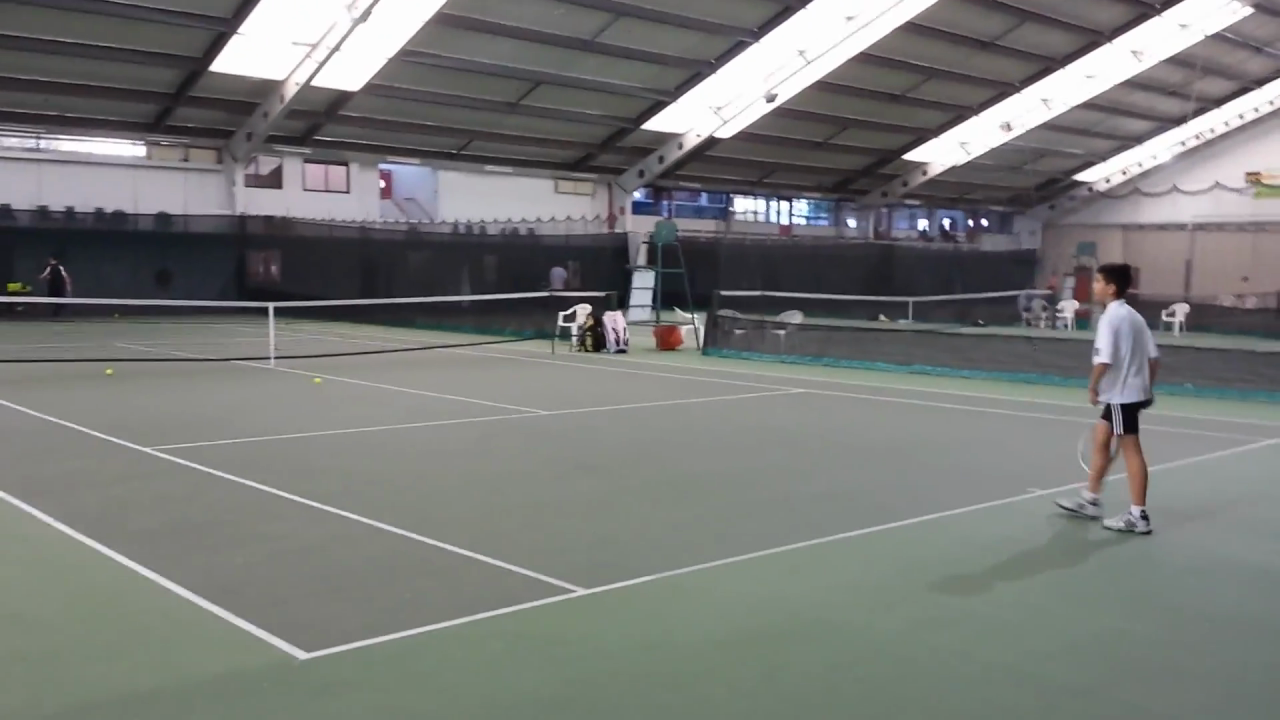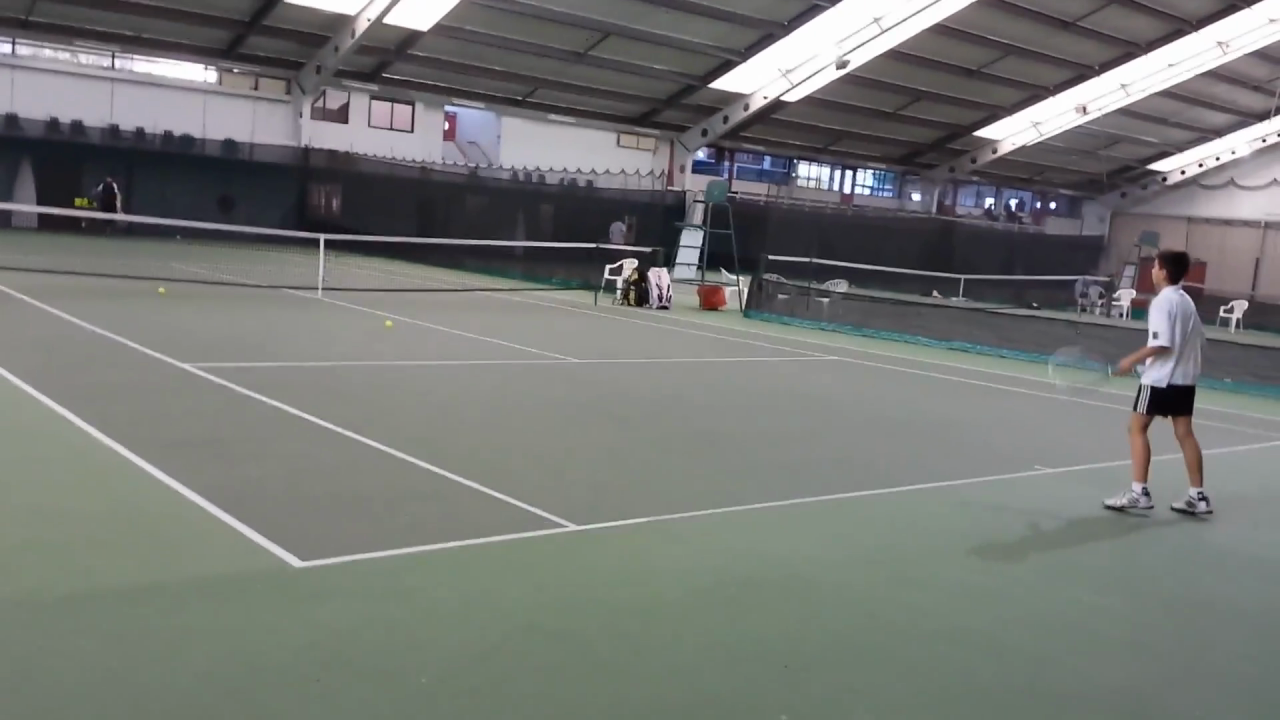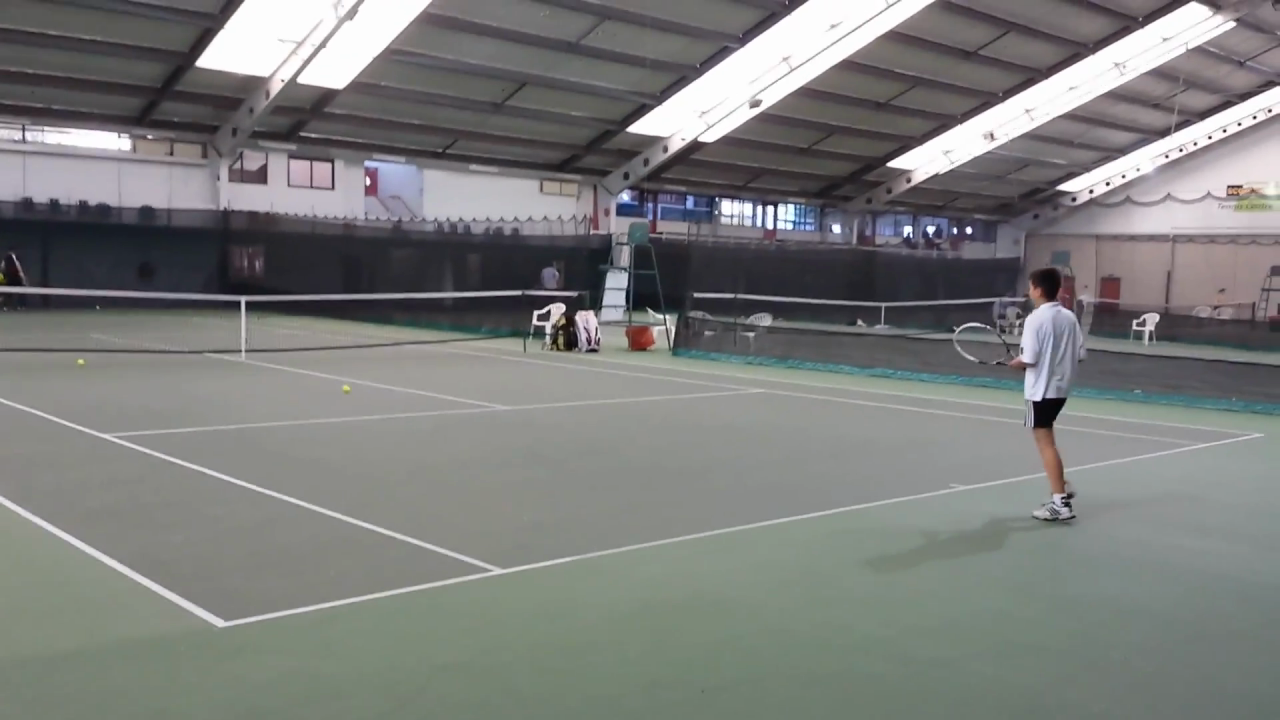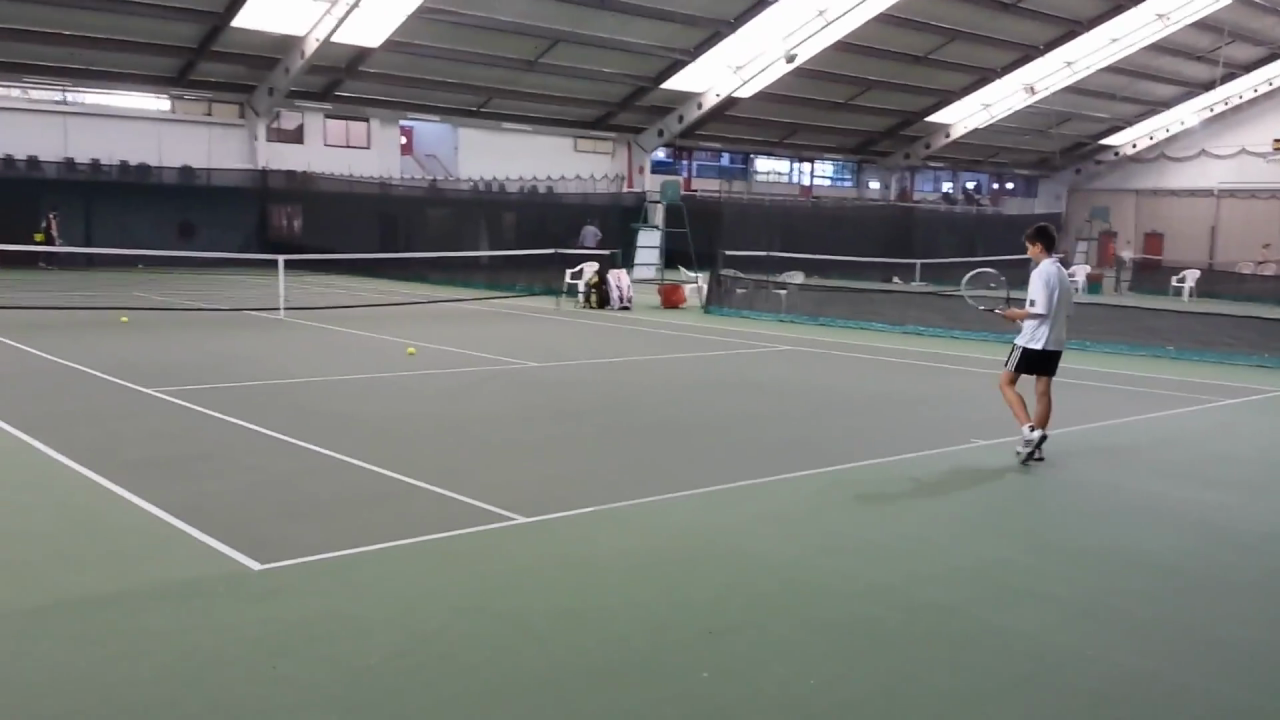
dt=0.5s
person 1, frame 1
left shoulder: (1110, 318)
right shoulder: (1134, 316)
left elbow: (1103, 361)
right elbow: (1152, 357)
left wrist: (1093, 387)
right wrist: (1148, 388)
left hip: (1121, 395)
right hip: (1134, 392)
left knee: (1130, 451)
right knee: (1100, 442)
left ankle: (1139, 515)
right ankle: (1089, 499)
person 1, frame 2
left shoulder: (1162, 301)
right shoulder: (1187, 301)
left elbow: (1161, 344)
right elbow: (1193, 342)
left wrist: (1132, 360)
left hip: (1161, 378)
right hip: (1186, 378)
left knee: (1137, 428)
right knee: (1185, 434)
left ankle: (1139, 491)
right ankle: (1198, 496)
person 1, frame 3
left shoulder: (1035, 319)
right shoulder: (1070, 317)
left elbow: (1028, 359)
right elbow: (1079, 354)
left wrist: (1017, 363)
left hip: (1041, 389)
right hip: (1061, 388)
left knee: (1046, 444)
right knee: (1044, 439)
left ankle: (1061, 503)
right ankle: (1063, 488)
person 1, frame 4
left shoulder: (1041, 272)
right shoulder: (1062, 272)
left elbow: (1039, 310)
right elbow: (1066, 310)
left wrist: (1017, 314)
left hip: (1033, 340)
right hip: (1055, 342)
left knee: (1006, 383)
right knee: (1043, 391)
left ankle: (1031, 430)
right ankle: (1033, 444)
